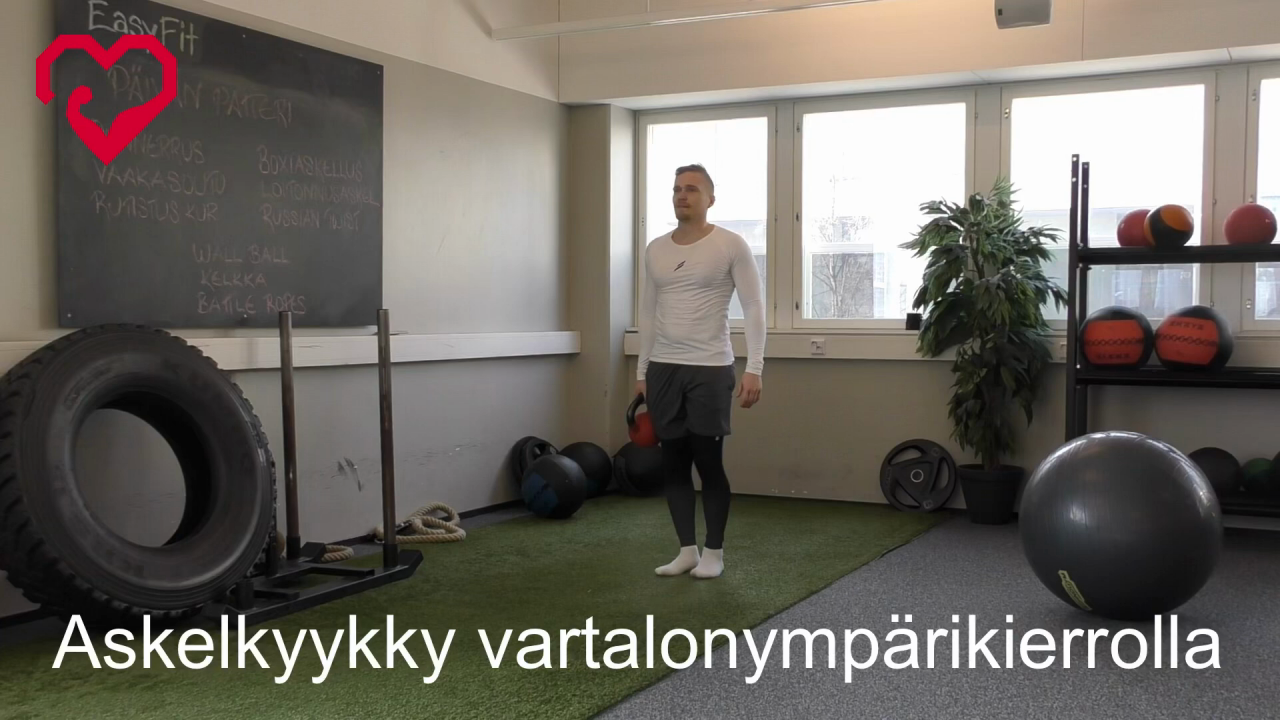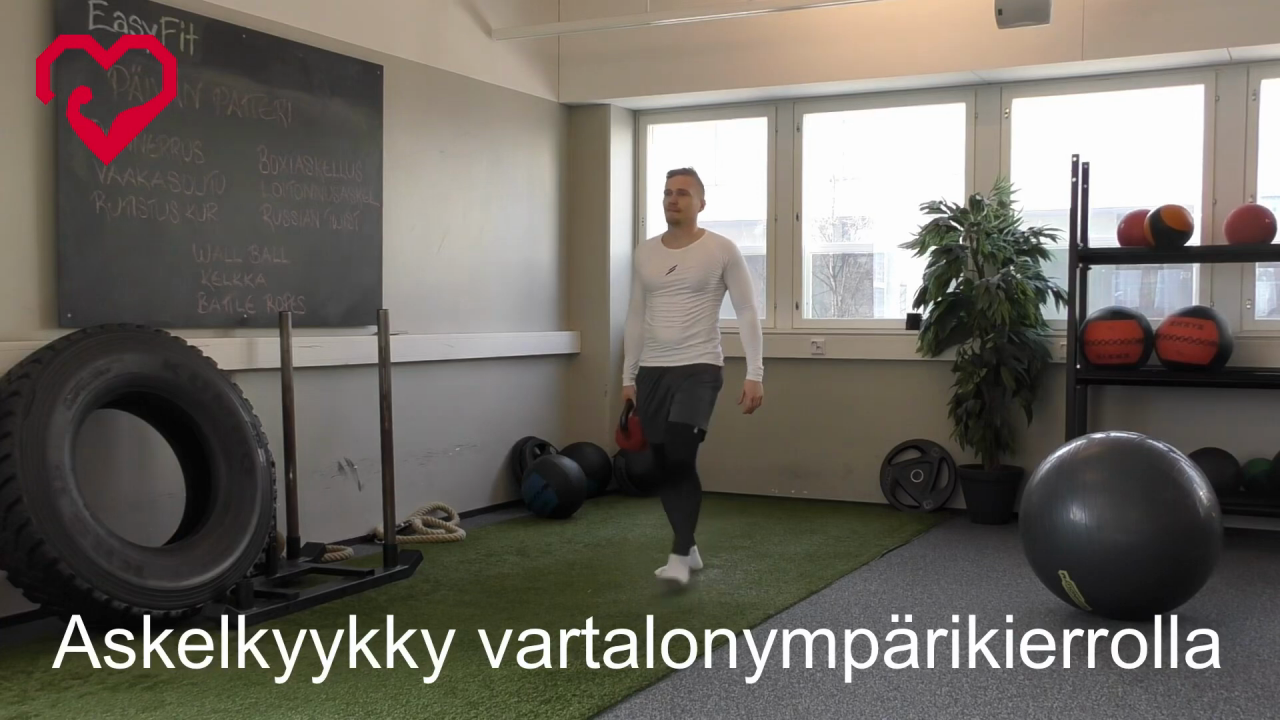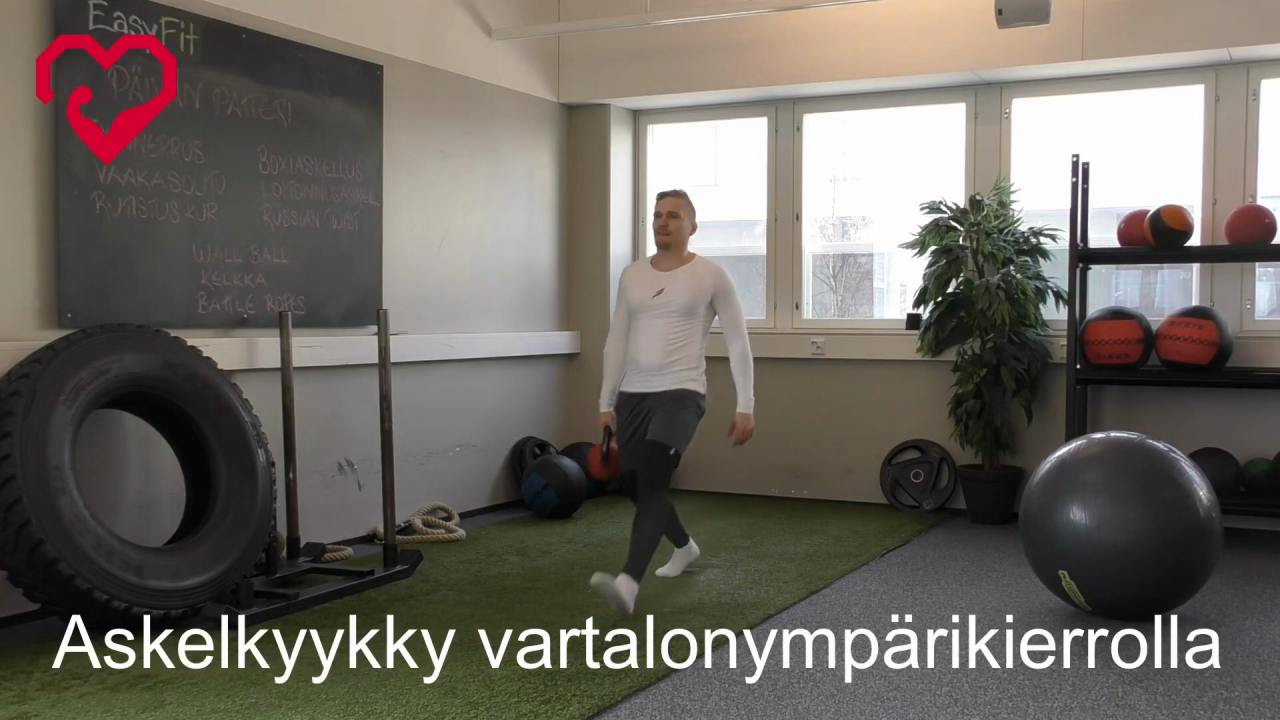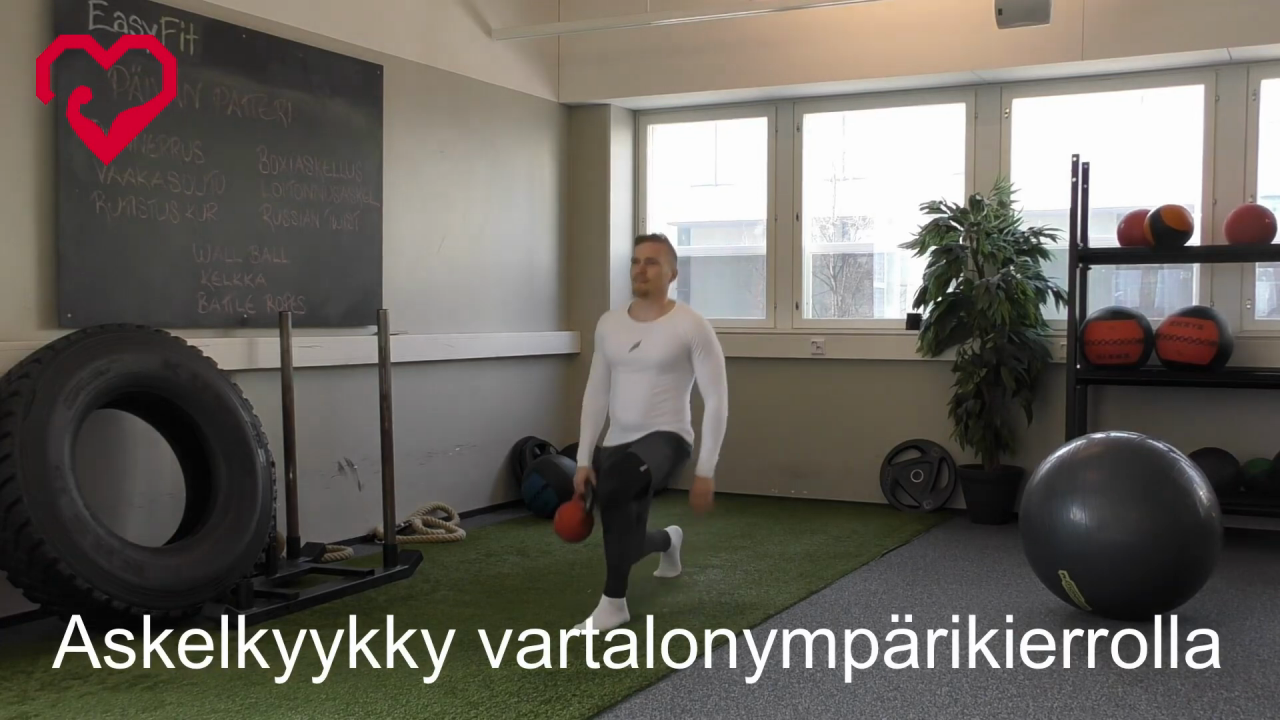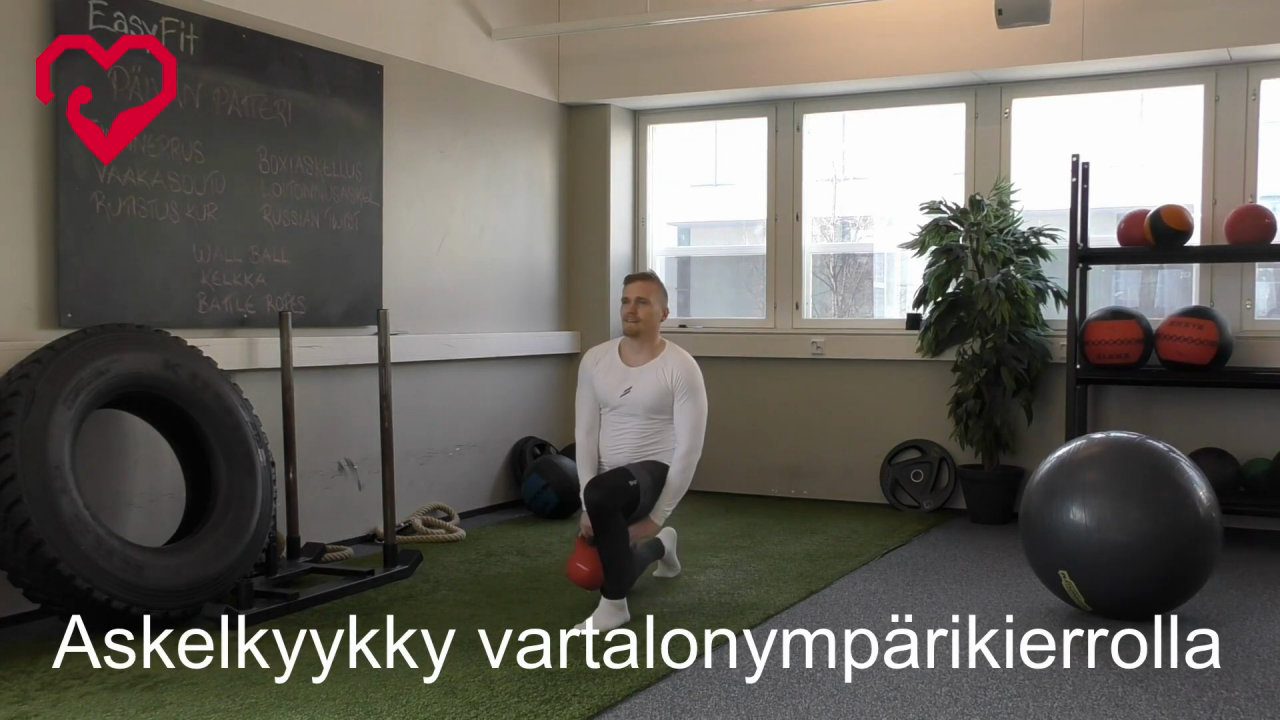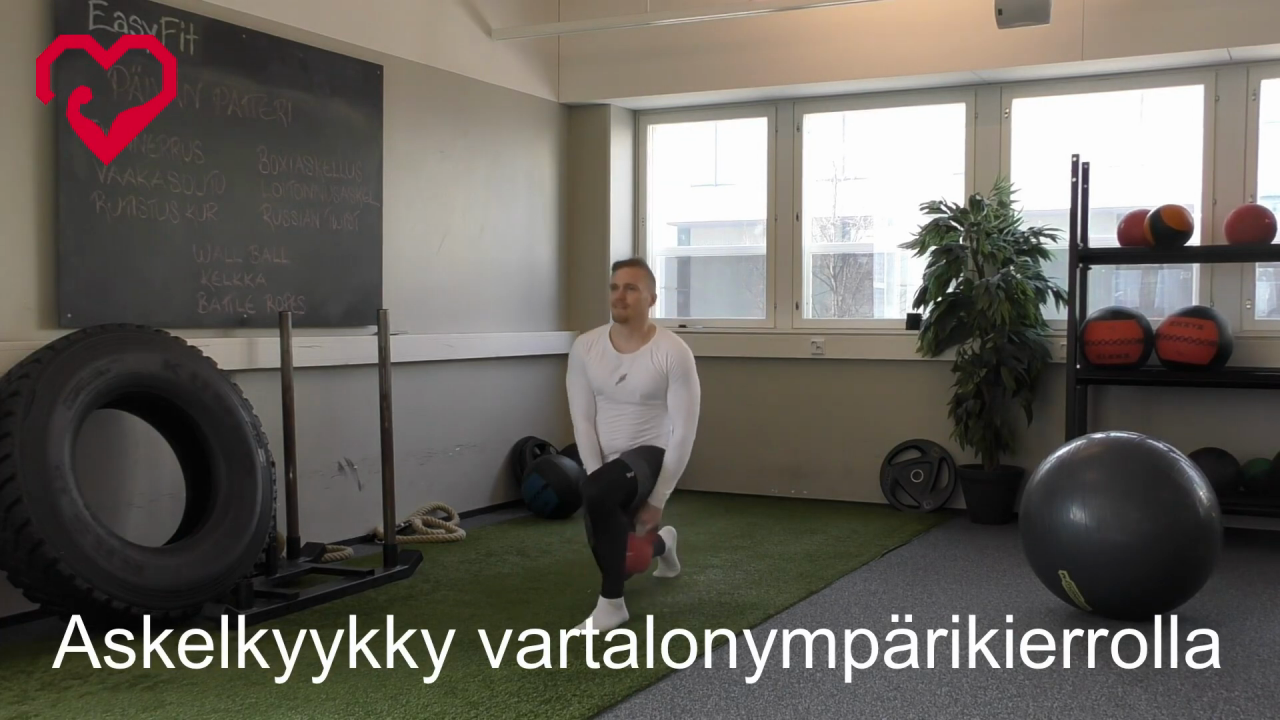
dt=0.3s
person 1, frame 1
left shoulder: (730, 245)
right shoulder: (656, 250)
left elbow: (753, 309)
left wrist: (753, 369)
right wrist: (641, 372)
left hip: (710, 368)
right hip: (664, 369)
left knee: (708, 462)
right knee: (673, 463)
left ankle: (714, 549)
right ankle: (687, 550)
person 1, frame 2
left shoulder: (721, 250)
right shoulder: (645, 253)
left elbow: (748, 314)
right elbow: (636, 318)
left wrist: (754, 374)
right wrist: (628, 377)
left hip: (698, 369)
right hip: (653, 372)
left knee: (680, 460)
right knee: (664, 468)
left ankle: (680, 554)
right ankle: (688, 550)
person 1, frame 3
left shoulder: (711, 276)
right shoulder: (632, 275)
left elbow: (738, 343)
right elbow: (617, 340)
left wrist: (745, 406)
right wrist: (606, 402)
left hip: (681, 393)
right hip: (633, 394)
left knee: (648, 479)
right knee: (642, 488)
left ankle: (628, 583)
right ankle: (684, 547)
person 1, frame 4
left shoulder: (691, 326)
right shoulder: (609, 323)
left elbow: (716, 400)
right elbow: (596, 393)
left wrist: (705, 470)
right wrist: (584, 458)
left hip: (665, 438)
right hip: (617, 443)
left knee: (614, 488)
right knee: (623, 536)
left ankle: (613, 603)
right ankle: (668, 540)
person 1, frame 5
left shoulder: (681, 367)
right shoulder: (594, 360)
left elbow: (690, 447)
right elbow: (585, 432)
left wrist: (656, 516)
right wrist: (587, 506)
left hip: (654, 470)
right hip: (607, 476)
left knee: (602, 495)
left ankle: (613, 606)
right ankle: (661, 545)
person 1, frame 6
left shoulder: (673, 353)
right shoulder: (584, 348)
left elbow: (683, 432)
right elbow: (582, 421)
left wrist: (656, 501)
right wrist: (598, 479)
left hip: (648, 457)
right hip: (602, 464)
left knee: (597, 492)
left ankle: (611, 605)
right ankle: (661, 542)
